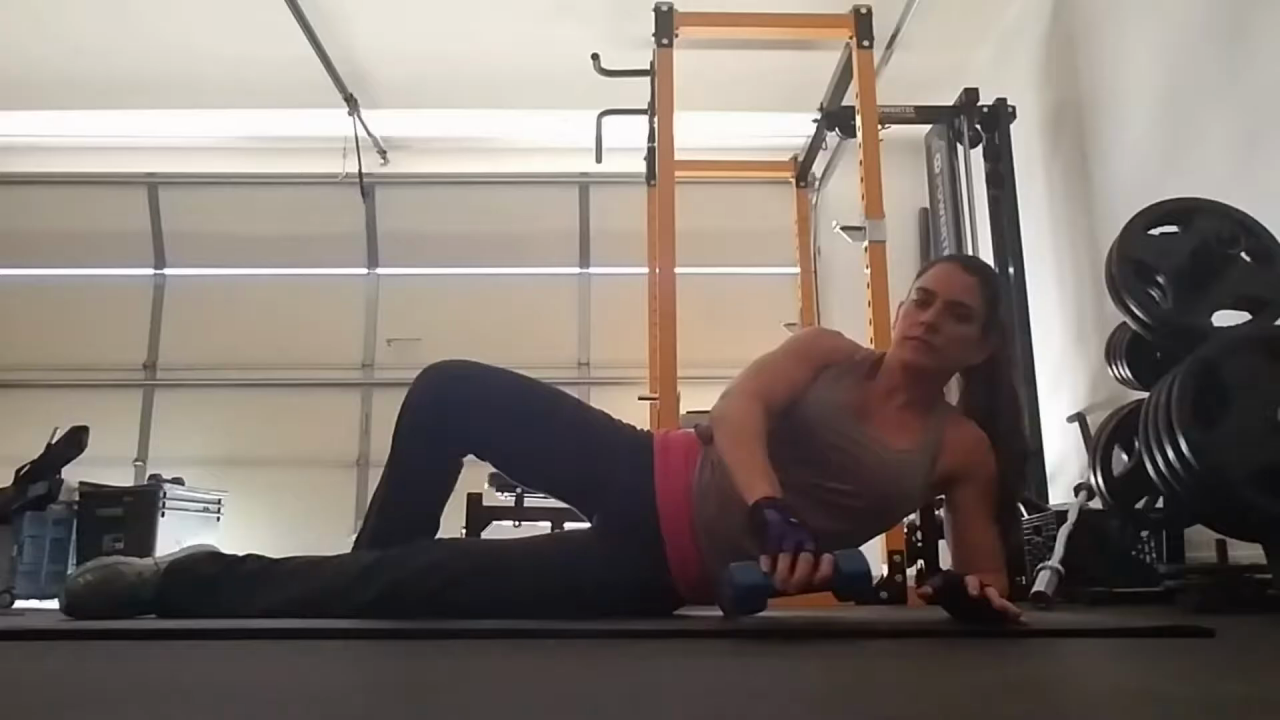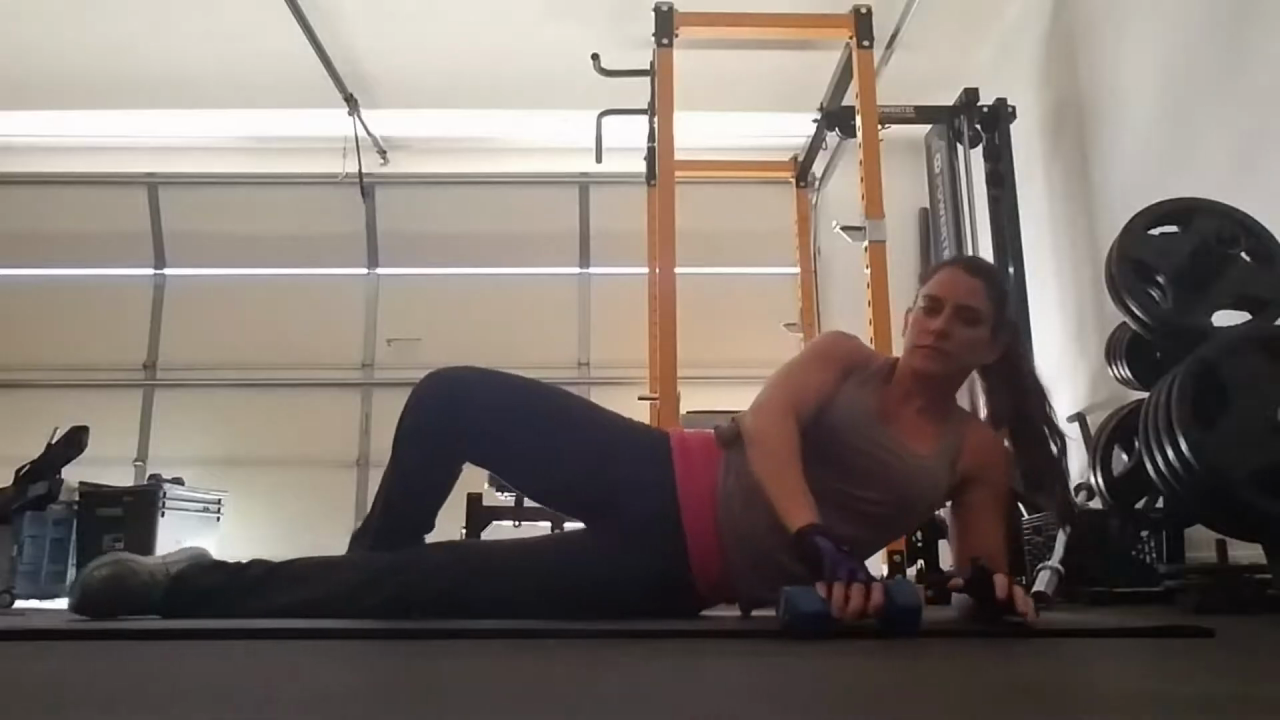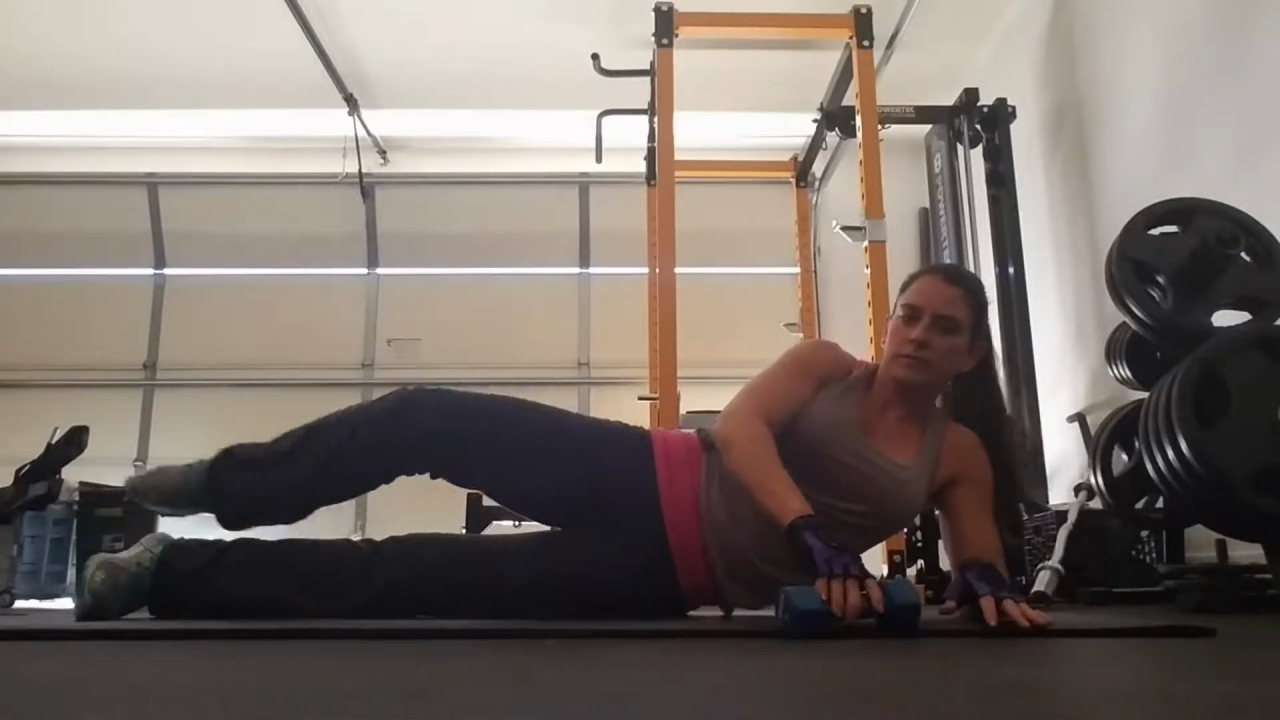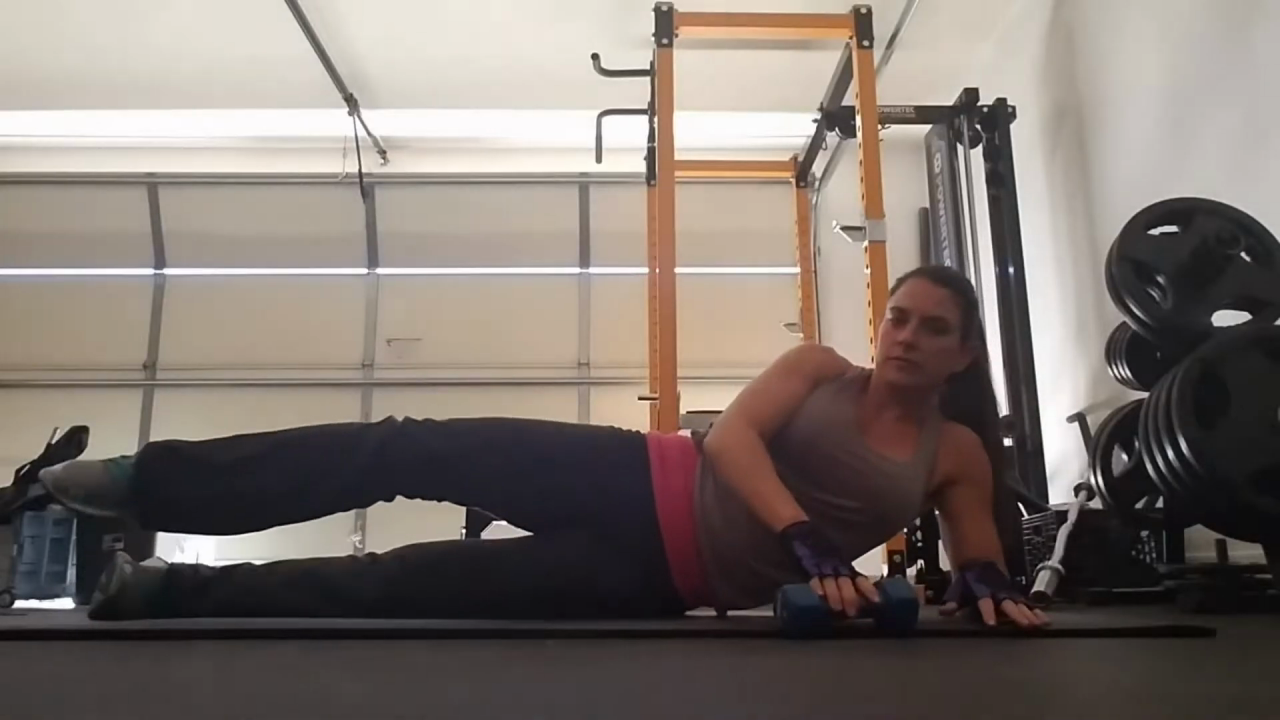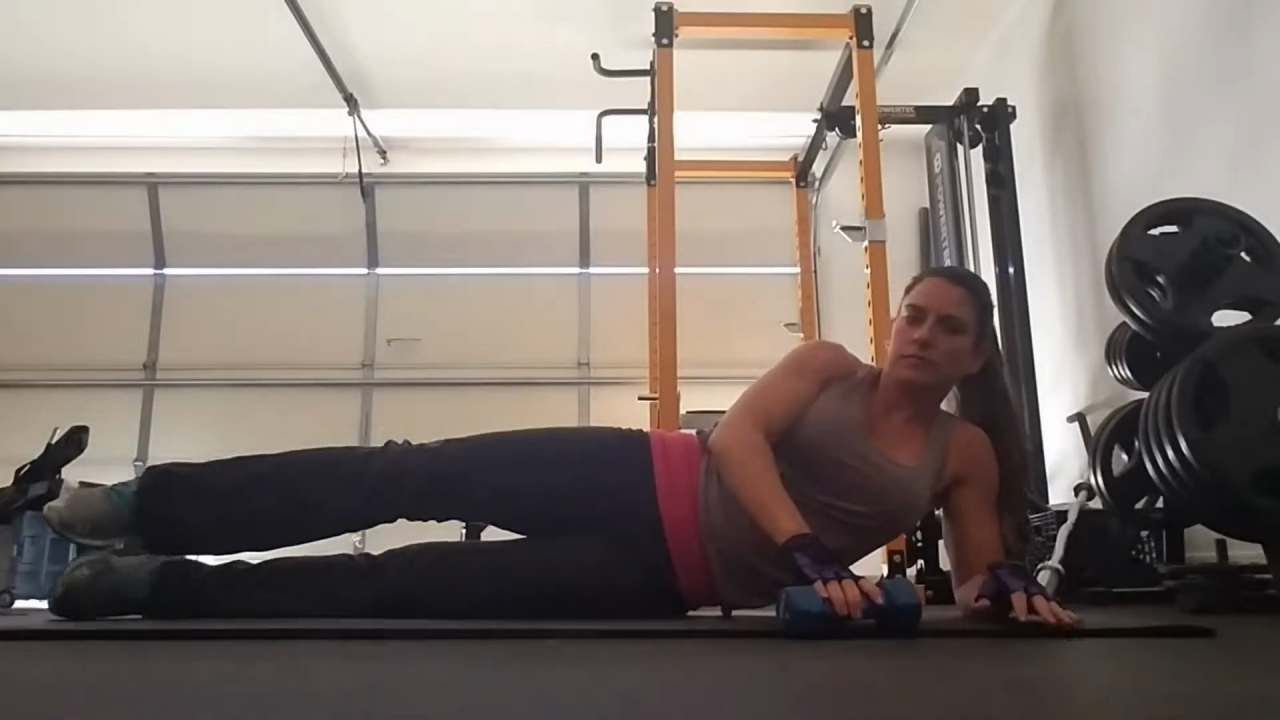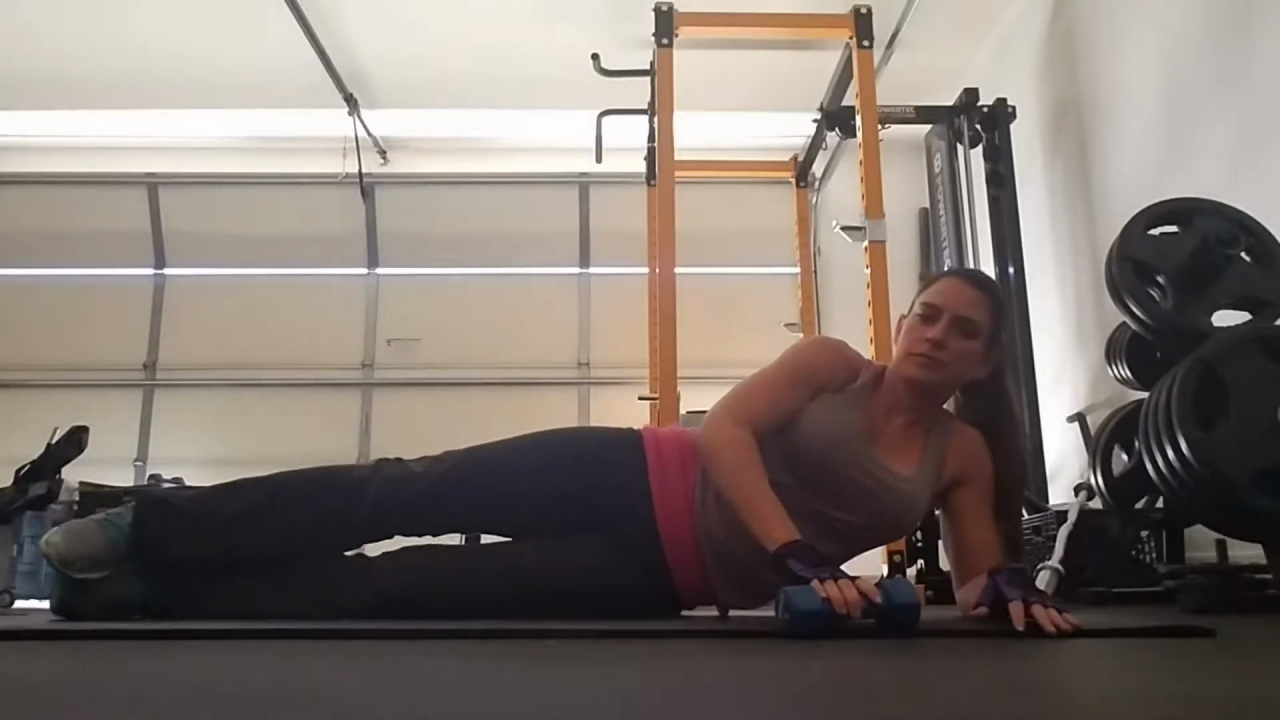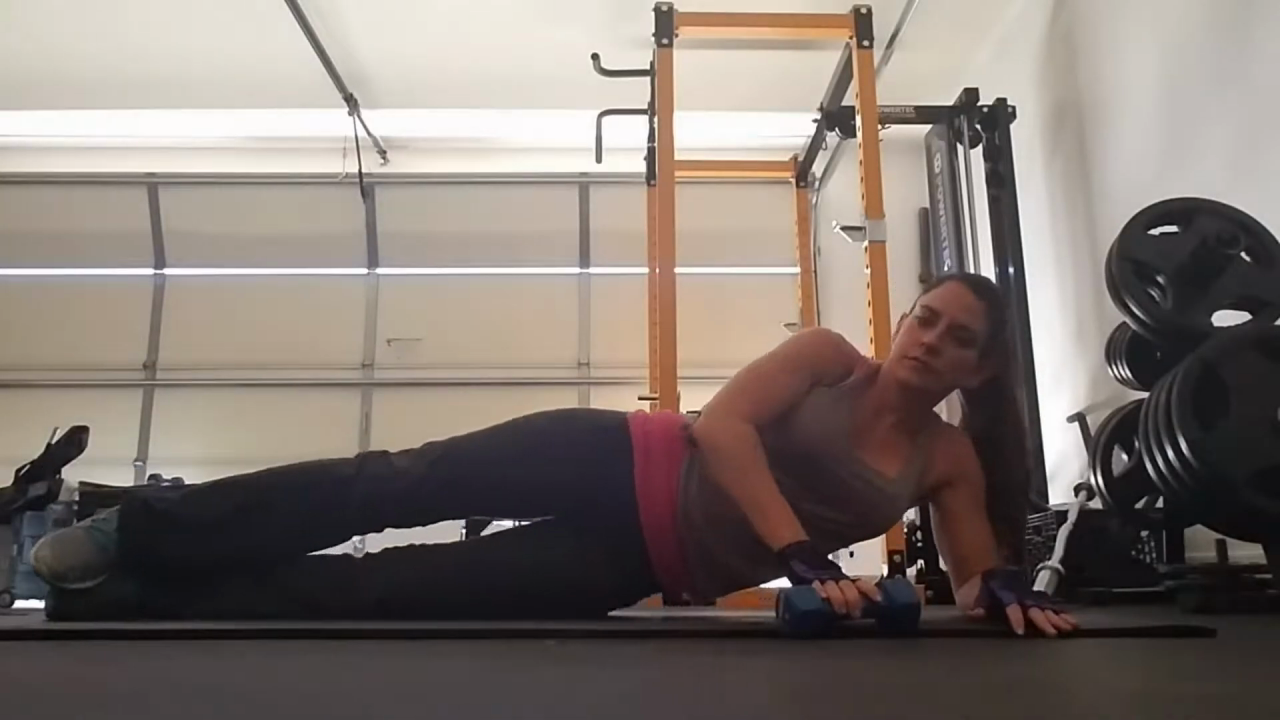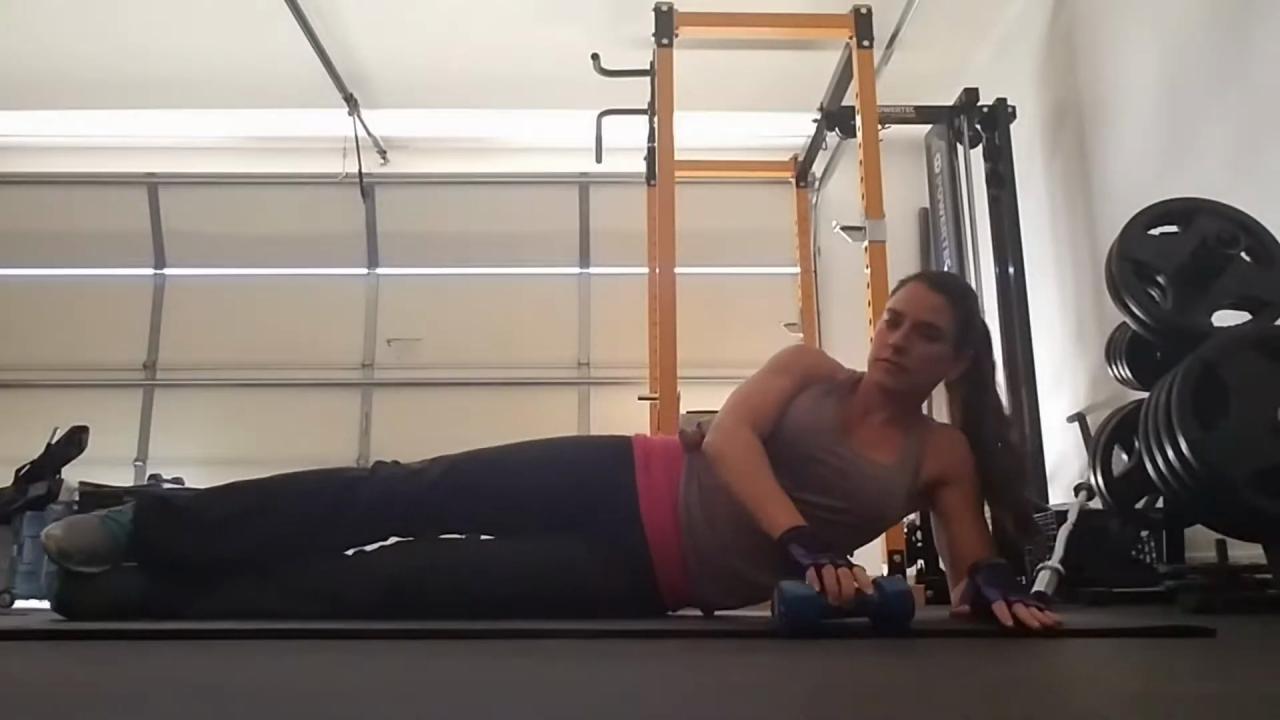
dt=0.3s
person 1, frame 1
left shoulder: (965, 451)
right shoulder: (827, 352)
left elbow: (981, 575)
right elbow: (737, 407)
left wrist: (981, 592)
right wrist: (771, 508)
left hip: (665, 575)
right hip: (647, 478)
left knee: (430, 583)
right knee: (450, 391)
left ankle: (188, 587)
right ankle: (370, 571)
person 1, frame 2
left shoulder: (978, 453)
right shoulder: (843, 357)
left elbow: (983, 572)
right elbow: (767, 424)
left wrist: (994, 586)
right wrist: (816, 534)
left hip: (681, 575)
right hip: (663, 480)
left knee: (443, 583)
right knee: (456, 398)
left ankle: (194, 591)
right ankle: (372, 563)
person 1, frame 3
left shoulder: (960, 456)
right shoulder: (825, 365)
left elbow: (980, 567)
right elbow: (739, 426)
left wrist: (984, 585)
right wrist: (810, 536)
left hip: (662, 576)
right hip: (645, 476)
left knee: (416, 577)
right knee: (424, 418)
left ankle: (177, 573)
right ankle: (224, 489)
person 1, frame 4
left shoulder: (956, 456)
right shoulder: (820, 368)
left elbow: (981, 566)
right elbow: (729, 432)
left wrist: (986, 585)
right wrist: (804, 539)
left hip: (658, 580)
right hip: (639, 482)
left knee: (413, 583)
right knee: (412, 451)
left ankle: (171, 589)
right ankle: (150, 480)
person 1, frame 5
left shoulder: (966, 456)
right shoulder: (829, 366)
left elbow: (979, 576)
right elbow: (738, 435)
left wrist: (1009, 584)
right wrist: (805, 552)
left hip: (667, 581)
right hip: (643, 481)
left knee: (418, 585)
right knee: (416, 474)
left ankle: (164, 586)
right ankle: (148, 504)
person 1, frame 6
left shoulder: (962, 455)
right shoulder: (831, 364)
left elbow: (979, 576)
right elbow: (722, 429)
left wrist: (1008, 586)
right wrist: (798, 555)
left hip: (660, 578)
right hip: (638, 482)
left knee: (410, 589)
right knee: (413, 494)
left ankle: (152, 591)
right ankle: (144, 530)
person 1, frame 7
left shoulder: (950, 461)
right shoulder: (825, 355)
left elbow: (974, 576)
right elbow: (722, 424)
left wrist: (1004, 591)
right wrist: (801, 556)
left hip: (642, 563)
right hip: (619, 464)
left knee: (402, 587)
right knee: (403, 482)
left ankle: (141, 597)
right ankle: (132, 536)
person 1, frame 8
left shoulder: (943, 458)
right shoulder: (810, 370)
left elbow: (970, 573)
right elbow: (726, 435)
left wrist: (994, 587)
right wrist: (799, 544)
left hip: (649, 581)
right hip: (627, 485)
left knee: (410, 581)
right knee: (409, 497)
left ankle: (152, 596)
right ankle: (147, 530)
